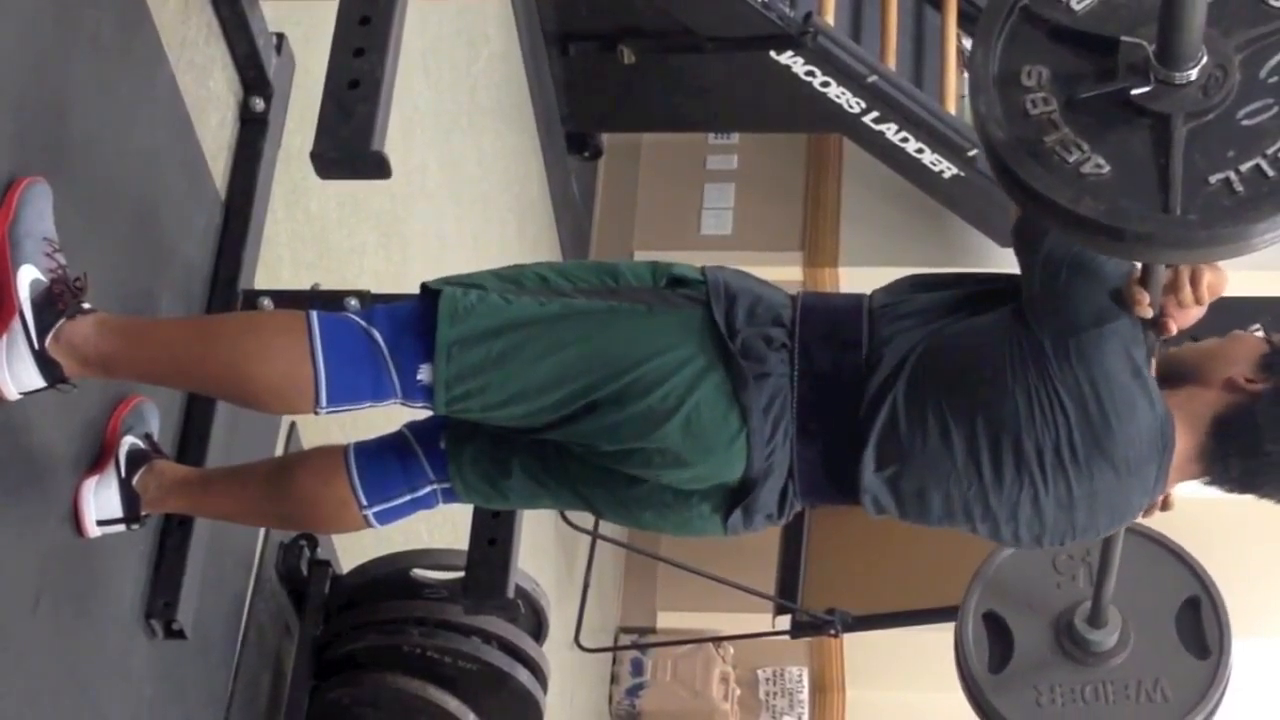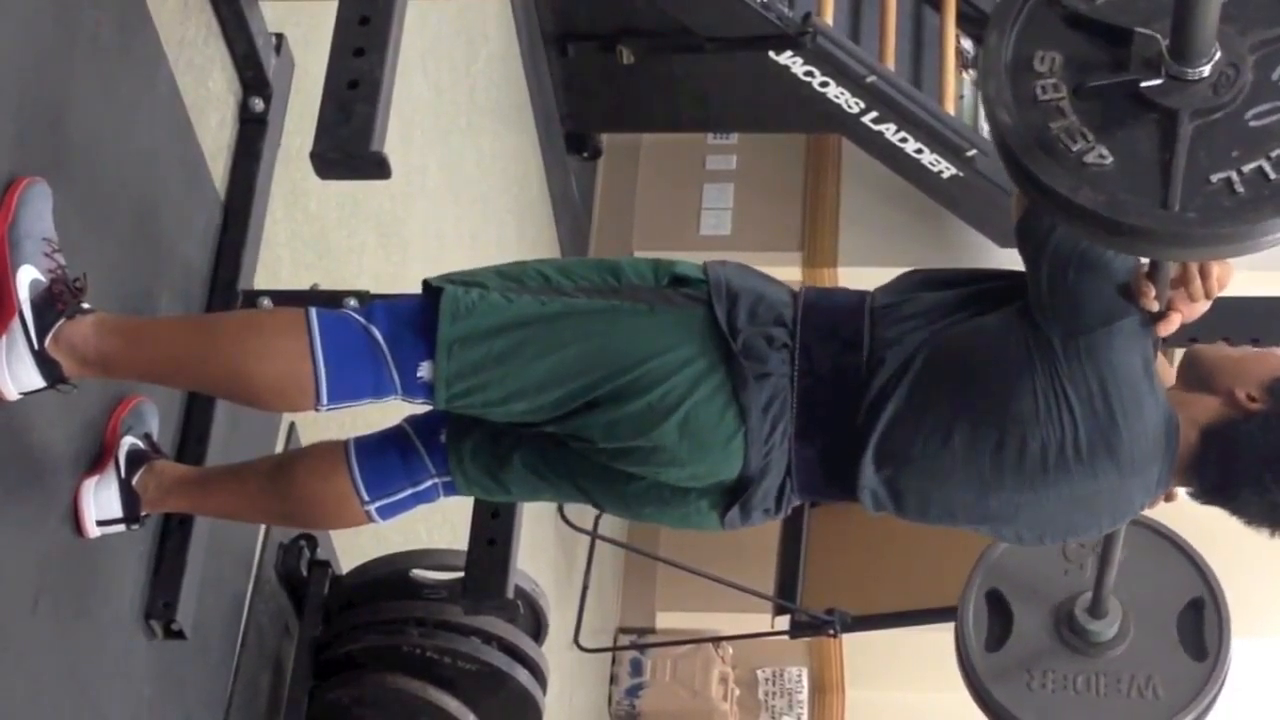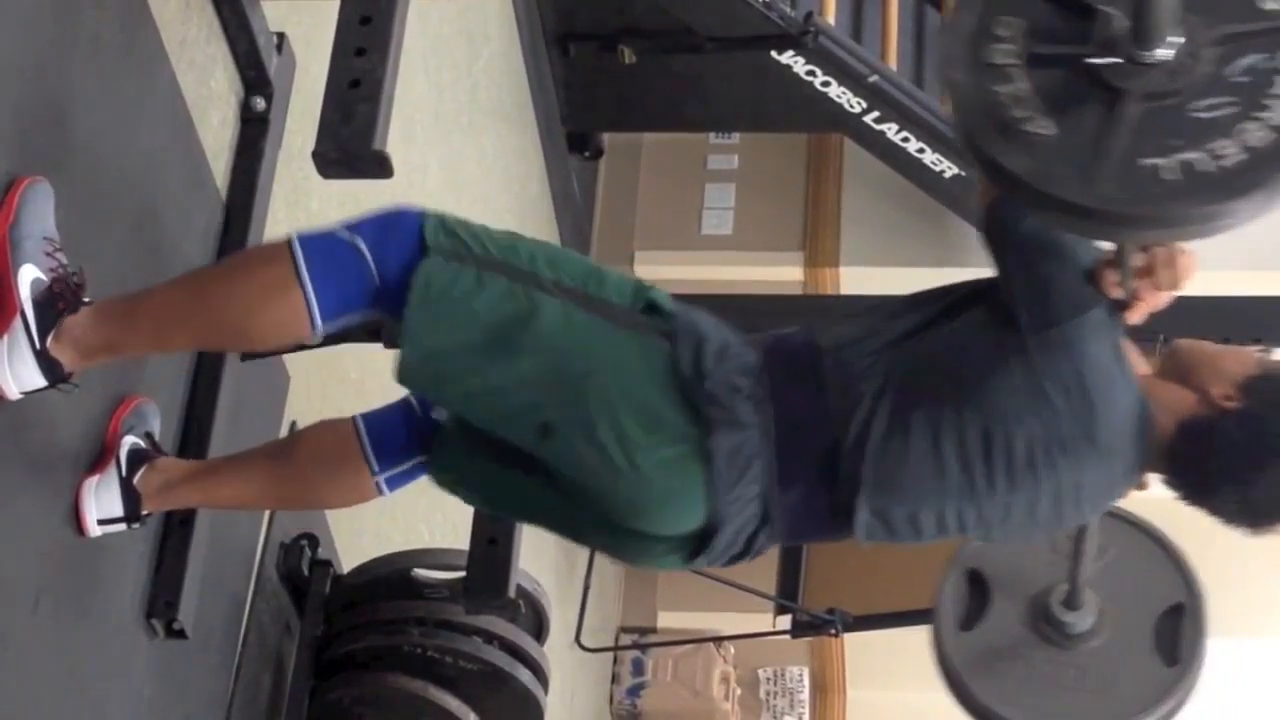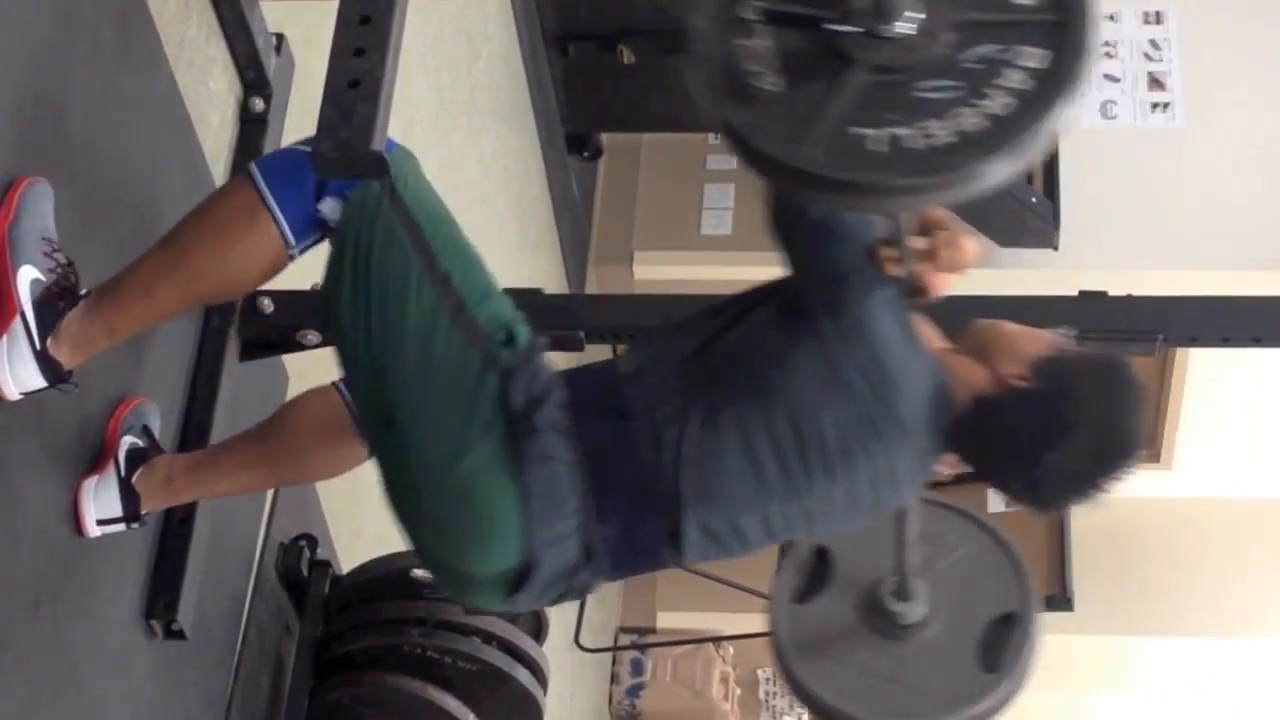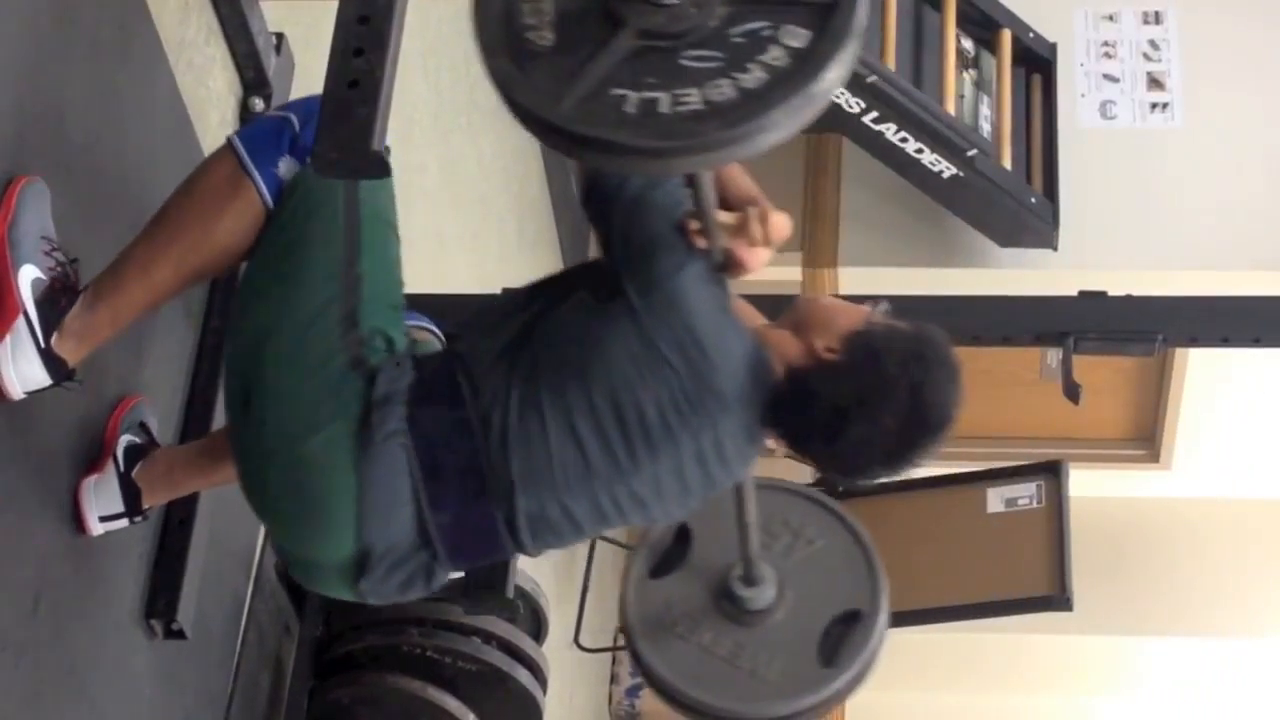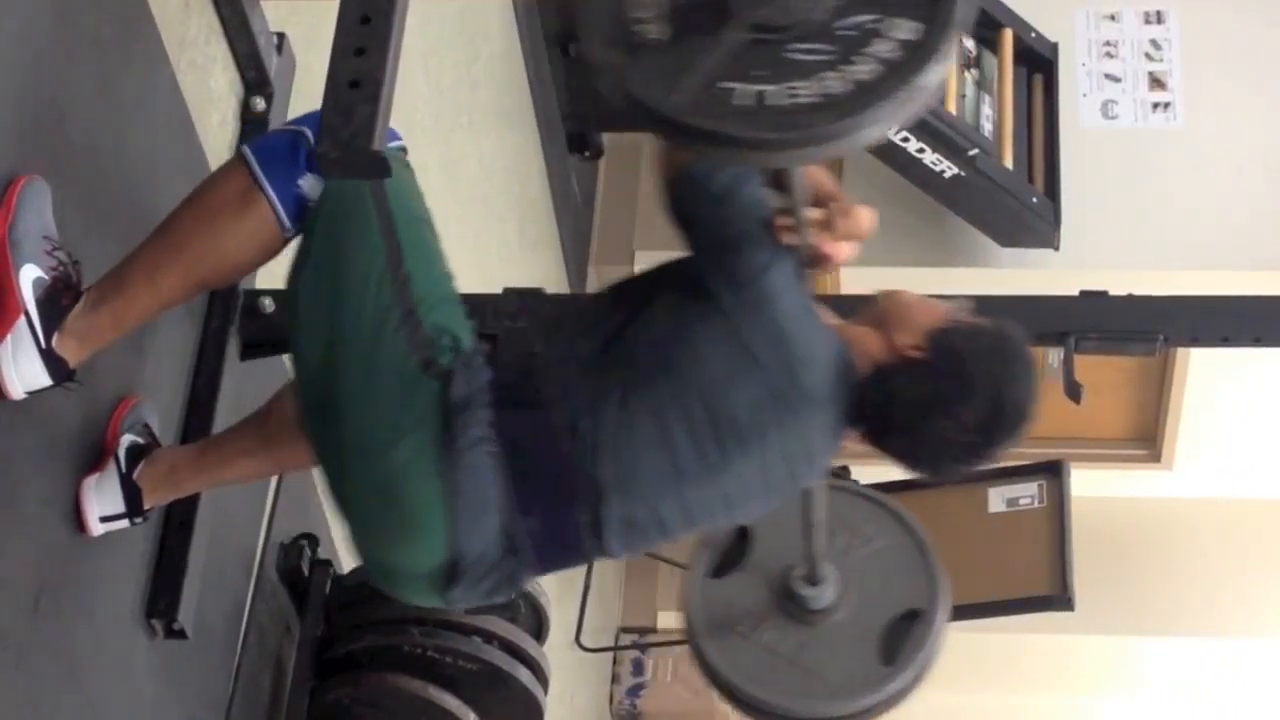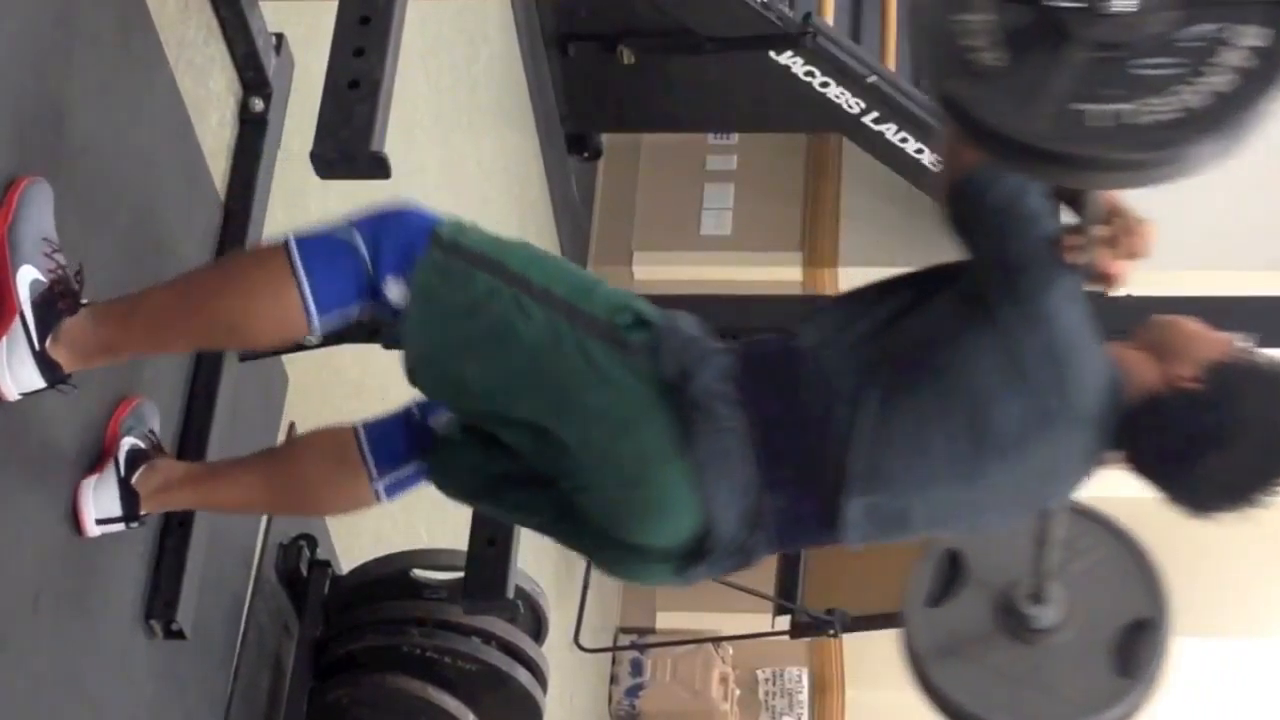
dt=0.4s
person 1, frame 1
left shoulder: (1101, 377)
right shoulder: (1113, 492)
left elbow: (1046, 203)
left wrist: (1136, 297)
right wrist: (1156, 294)
right hip: (741, 476)
left knee: (369, 353)
right knee: (407, 471)
right ankle: (153, 486)
person 1, frame 2
left shoulder: (1109, 376)
right shoulder: (1118, 489)
left elbow: (1052, 209)
left wrist: (1143, 303)
right wrist: (1160, 299)
right hip: (738, 467)
left knee: (375, 350)
right knee: (429, 459)
right ankle: (150, 486)
person 1, frame 3
left shoulder: (1079, 364)
right shoulder: (1095, 467)
left elbow: (1017, 206)
left wrist: (1112, 291)
right wrist: (1136, 292)
left hip: (699, 421)
right hip: (713, 508)
left knee: (392, 254)
right knee: (422, 430)
right ankle: (159, 483)
person 1, frame 4
left shoulder: (879, 356)
right shoulder: (902, 462)
left elbow: (809, 196)
left wrist: (904, 250)
right wrist: (916, 263)
left hip: (502, 475)
right hip: (526, 549)
left knee: (350, 169)
right knee: (387, 387)
right ankle: (153, 484)
person 1, frame 5
left shoulder: (690, 324)
right shoulder: (727, 450)
left elbow: (616, 166)
right wrist: (738, 240)
left hip: (334, 469)
right hip: (380, 548)
left knee: (311, 133)
right knee: (417, 351)
right ankle: (149, 480)
person 1, frame 6
left shoulder: (775, 323)
right shoulder: (808, 445)
left elbow: (693, 159)
right wrist: (819, 226)
left hip: (419, 475)
right hip: (457, 553)
right knee: (421, 375)
right ankle: (152, 478)
person 1, frame 7
left shoulder: (1052, 340)
right shoulder: (1055, 462)
left elbow: (969, 163)
right wrist: (1090, 252)
left hip: (673, 432)
right hip: (679, 522)
left knee: (392, 250)
right knee: (423, 437)
right ankle: (152, 487)
